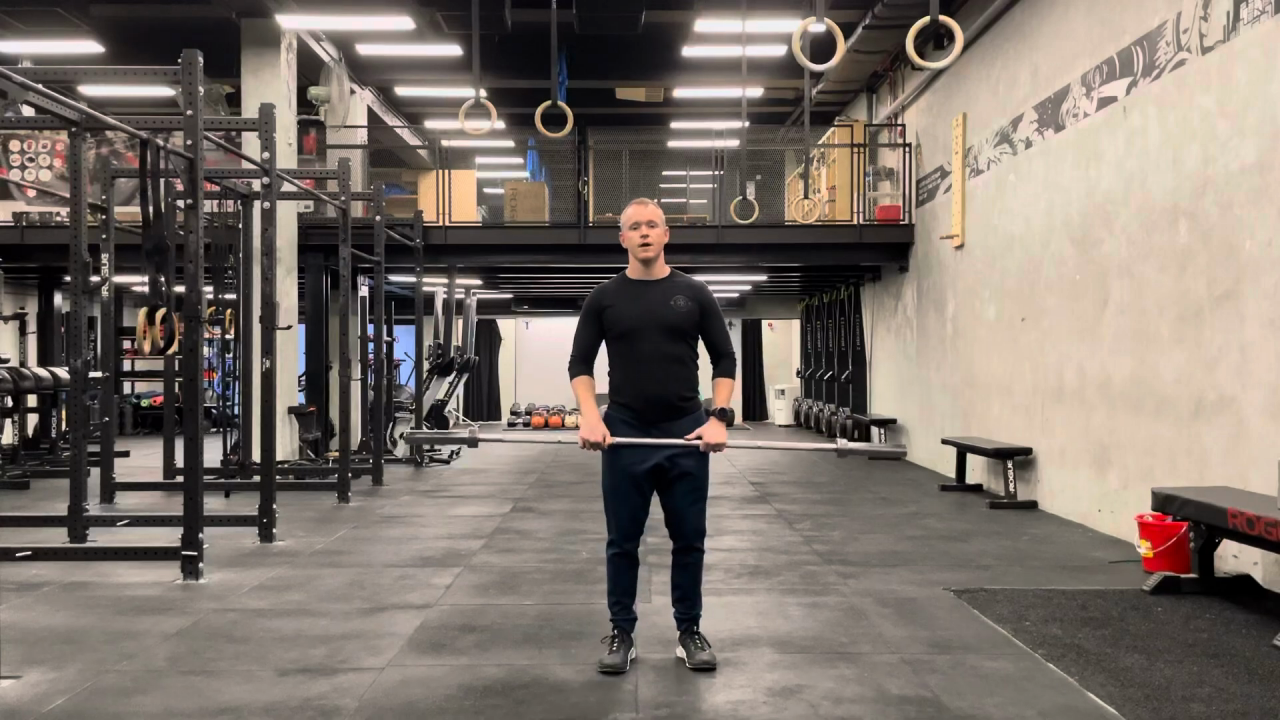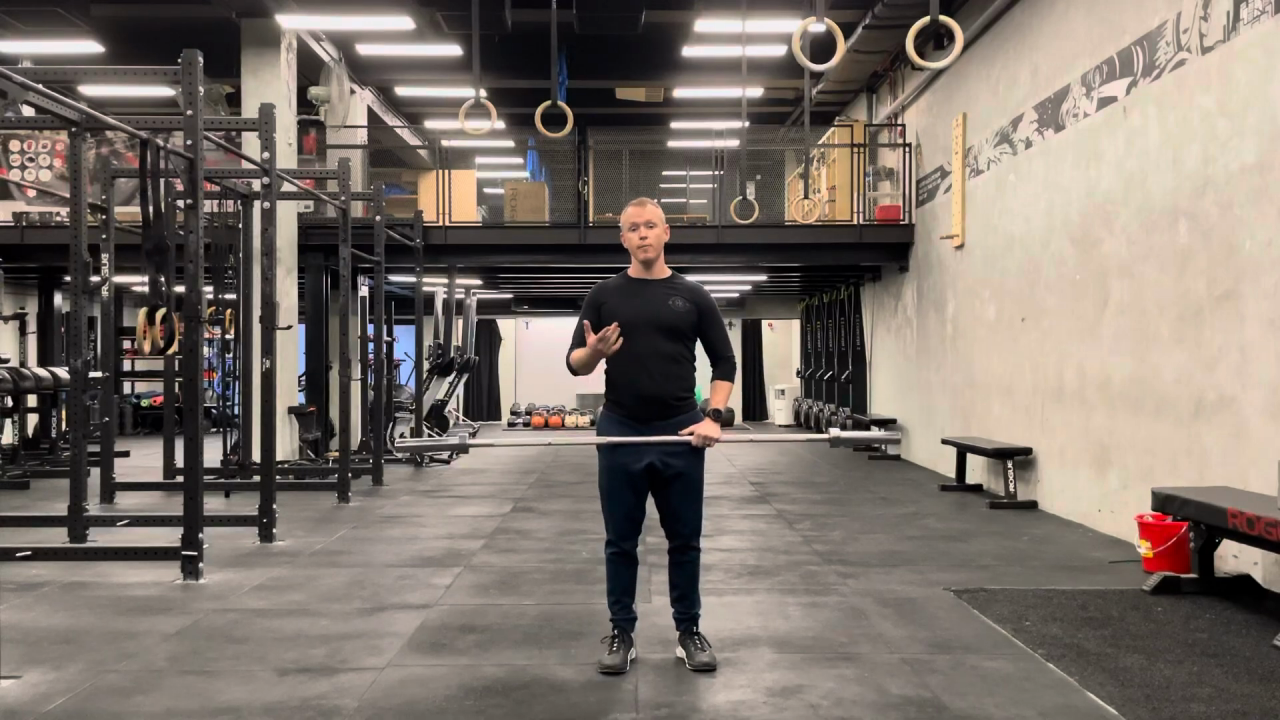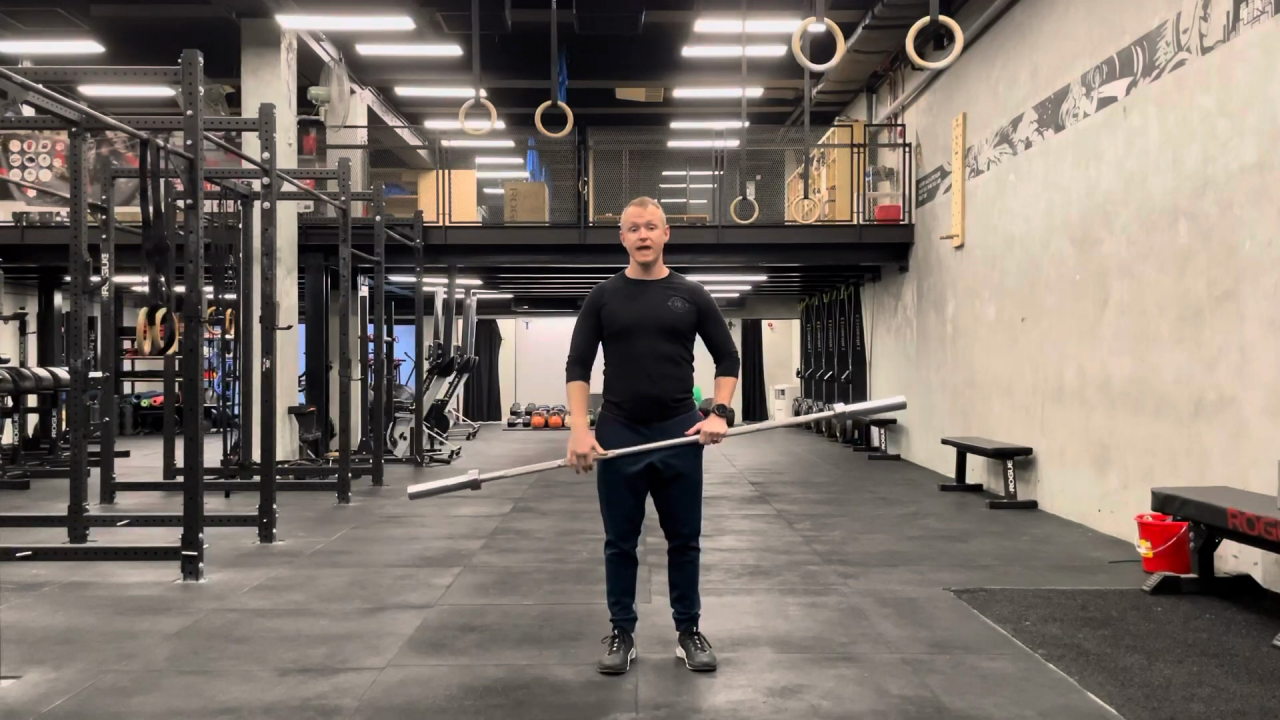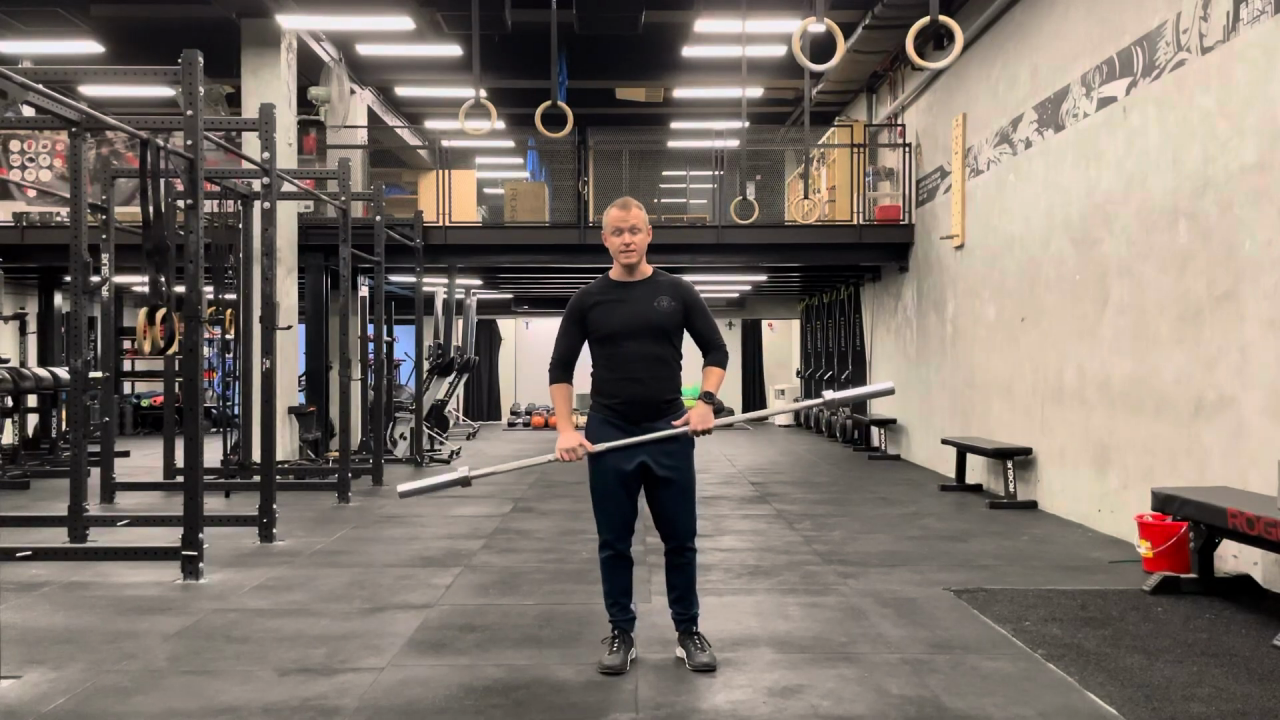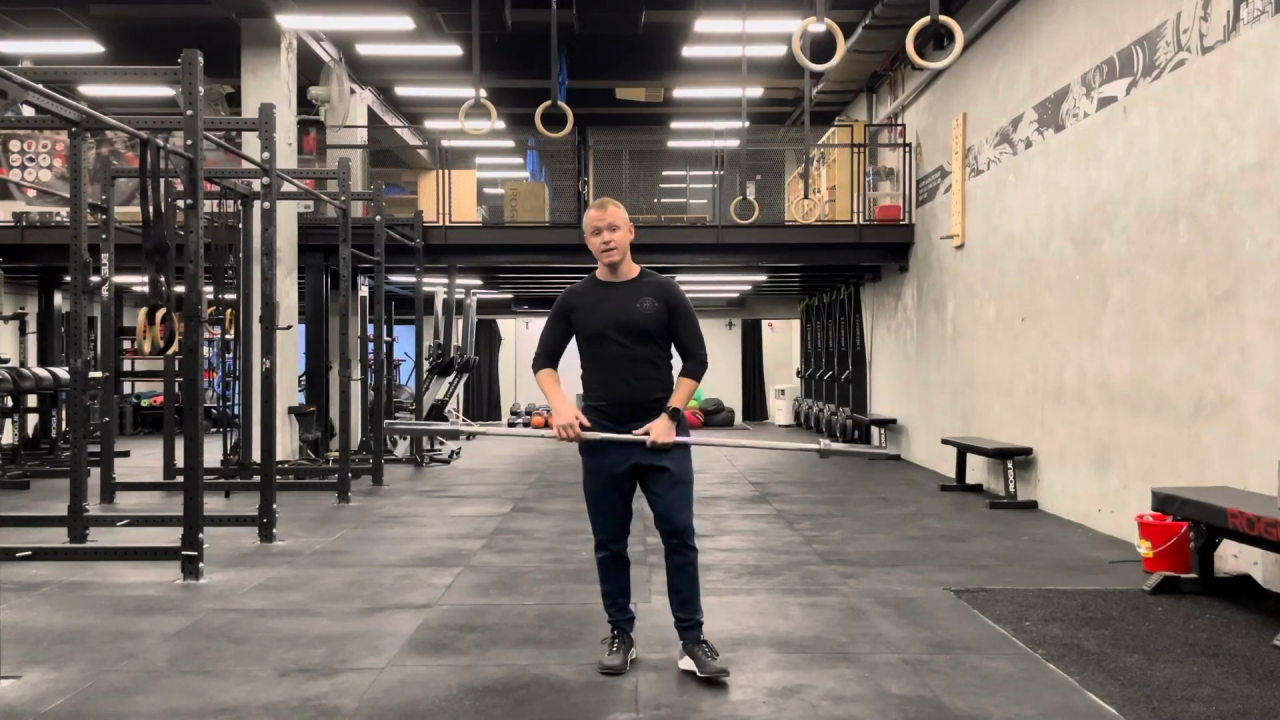
dt=0.4s
person 1, frame 1
left shoulder: (694, 293)
right shoulder: (604, 297)
left elbow: (724, 359)
right elbow: (580, 363)
left wrist: (719, 417)
right wrist: (590, 416)
left hip: (686, 433)
right hip: (625, 433)
left knee: (689, 538)
right knee: (622, 540)
left ankle: (689, 631)
right ankle: (621, 632)
person 1, frame 2
left shoulder: (693, 295)
right shoulder: (604, 294)
left elbow: (724, 361)
right elbow: (574, 361)
left wrist: (713, 416)
right wrist: (593, 353)
left hip: (680, 432)
right hip: (620, 431)
left knee: (685, 539)
right knee: (621, 540)
left ankle: (688, 630)
right ankle: (621, 632)
person 1, frame 3
left shoulder: (692, 295)
right shoulder: (603, 297)
left elbow: (727, 357)
right elbow: (577, 364)
left wrist: (719, 411)
right wrist: (579, 429)
left hip: (679, 432)
right hip: (620, 434)
left knee: (684, 540)
right knee: (620, 541)
left ankle: (688, 631)
right ankle: (621, 632)
person 1, frame 4
left shoulder: (677, 292)
right shoulder: (588, 300)
left elbow: (716, 350)
right elbow: (560, 367)
left wrist: (706, 401)
right wrist: (565, 428)
left hip: (669, 431)
right hip: (609, 434)
left knee: (680, 539)
right knee: (614, 542)
left ankle: (688, 631)
right ankle: (621, 633)
person 1, frame 5
left shoulder: (664, 291)
right shoulder: (574, 300)
left elbow: (695, 357)
right elbow: (543, 360)
left wrist: (671, 415)
right wrist: (560, 404)
left hip: (662, 432)
right hip: (602, 436)
left knee: (679, 534)
right knee: (610, 543)
left ankle: (691, 638)
right ankle: (621, 633)
